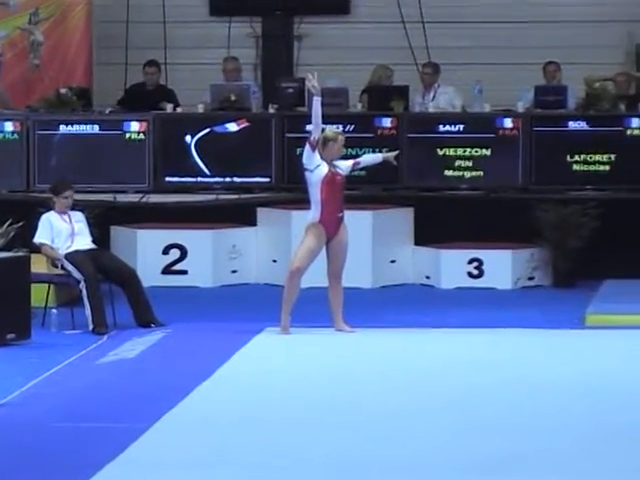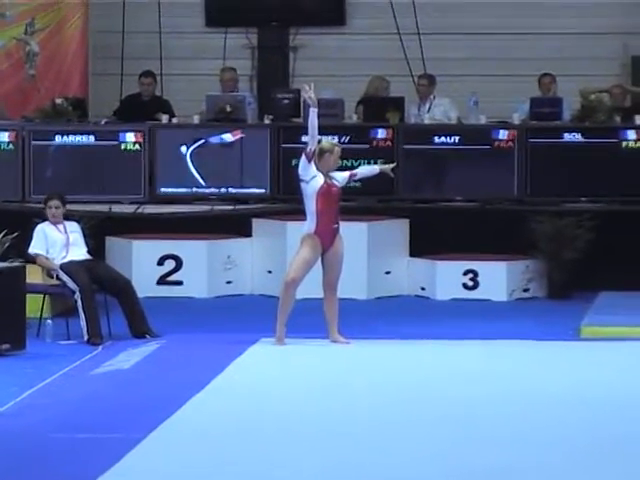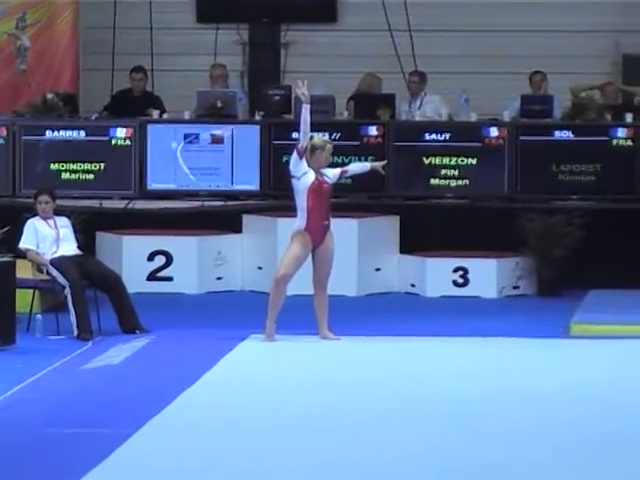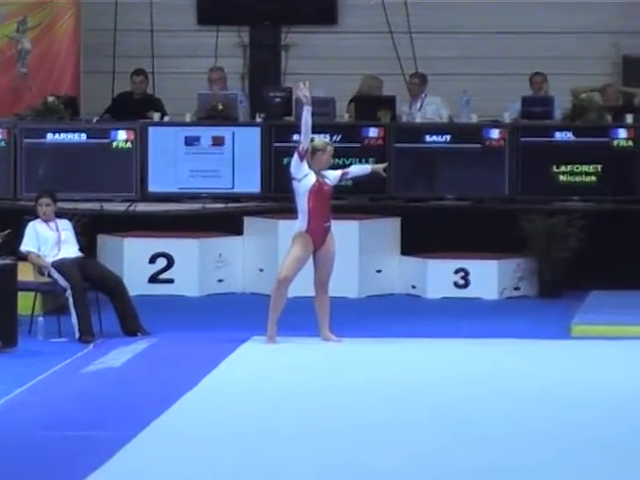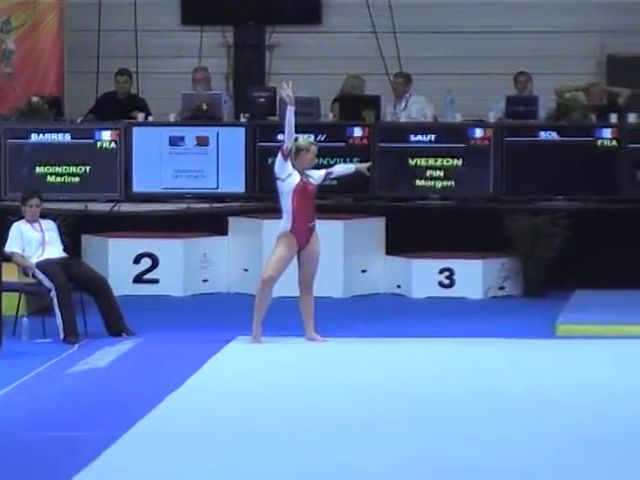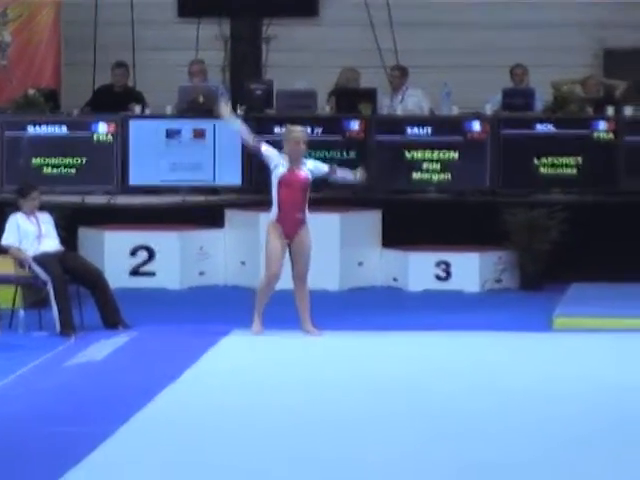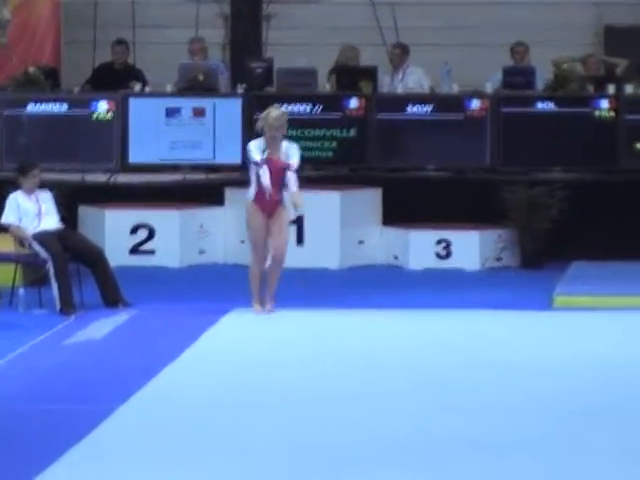
dt=0.4s
person 1, frame 1
left shoulder: (340, 166)
right shoulder: (312, 161)
left elbow: (362, 160)
right elbow: (316, 128)
left wrist: (384, 156)
right wrist: (316, 96)
left hip: (338, 226)
right hip: (318, 226)
left knee: (336, 276)
right knee: (296, 269)
left ankle: (339, 322)
right ankle: (285, 320)
person 1, frame 2
left shoulder: (336, 178)
right shoulder: (308, 171)
left elbow: (359, 172)
right elbow: (312, 139)
left wrist: (381, 168)
right wrist: (313, 107)
left hip: (334, 238)
right hip: (313, 237)
left knee: (331, 287)
right knee: (291, 280)
left ankle: (334, 333)
right ankle: (280, 331)
person 1, frame 3
left shoulder: (327, 174)
right shoulder: (299, 168)
left elbow: (350, 169)
right elbow: (303, 136)
left wrist: (373, 165)
right wrist: (306, 104)
left hip: (325, 234)
right hip: (304, 234)
left knee: (321, 283)
right knee: (281, 276)
left ankle: (324, 330)
right ankle: (270, 327)
person 1, frame 4
left shoulder: (328, 176)
right shoulder: (300, 170)
left elbow: (350, 171)
right elbow: (305, 138)
left wrist: (373, 168)
right wrist: (307, 106)
left hip: (325, 236)
right hip: (305, 235)
left knee: (322, 284)
right knee: (283, 278)
left ankle: (325, 331)
right ankle: (271, 329)
person 1, frame 5
left shoulder: (312, 176)
right shoulder: (284, 169)
left elbow: (334, 170)
right elbow: (288, 138)
left wrist: (358, 167)
right wrist: (290, 106)
left hip: (310, 236)
right hip: (289, 235)
left knee: (307, 285)
right knee: (268, 278)
left ankle: (310, 331)
right ankle: (256, 328)
person 1, frame 6
left shoulder: (310, 166)
right shoulder: (276, 159)
left elbow: (333, 172)
right elbow: (252, 141)
left wrist: (354, 176)
right wrist: (231, 118)
left hip: (300, 228)
right hip: (278, 225)
left knee: (301, 277)
right knee: (272, 275)
left ankle: (306, 323)
right ankle: (257, 318)
person 1, frame 7
left shoulder: (290, 148)
right shoulder: (255, 145)
left elbow: (291, 173)
right elbow: (259, 165)
left wrist: (295, 196)
right wrist: (266, 185)
left hip: (278, 207)
right hip: (257, 206)
left knee: (279, 255)
right knee: (259, 256)
left ankle: (269, 298)
right ankle: (257, 300)
person 2, frame 1
left shoulder: (79, 215)
right shoulder: (47, 218)
right elbow: (45, 248)
left wrist: (95, 250)
right wrist: (62, 259)
left hip: (92, 251)
right hip: (71, 254)
left knee: (128, 273)
right knee: (90, 276)
left ankle: (145, 318)
right ankle: (98, 324)
person 2, frame 2
left shoulder: (74, 226)
right shoulder: (42, 229)
right elbow: (40, 259)
right wrist: (57, 269)
left hip: (88, 261)
right hip: (66, 265)
left knee: (123, 283)
right knee: (85, 286)
left ankle: (140, 328)
right ankle: (92, 334)
person 2, frame 3
left shoulder: (64, 221)
right shoulder: (32, 224)
right elbow: (30, 254)
left wrist: (80, 255)
right wrist: (48, 264)
left hip: (78, 257)
right hip: (56, 260)
left knee: (113, 279)
right knee: (75, 282)
left ankle: (130, 324)
right ankle: (83, 330)
person 2, frame 4
left shoulder: (66, 223)
right shoulder: (33, 226)
right elbow: (31, 256)
left wrist: (82, 258)
right wrist: (48, 266)
left hip: (79, 259)
right hip: (58, 263)
left knee: (115, 281)
right knee: (76, 284)
left ankle: (132, 326)
right ankle: (84, 332)
person 2, frame 5
left shoulder: (50, 224)
right shoulder: (18, 227)
right elbow: (15, 256)
left wrist: (66, 259)
right wrist: (32, 267)
left hip: (63, 260)
right hip: (42, 263)
left knee: (99, 282)
right knee: (61, 284)
left ankle: (117, 327)
right ankle: (69, 333)
person 2, frame 6
left shoulder: (46, 217)
right shoulder: (15, 220)
left wrist: (61, 250)
right wrist: (29, 260)
left hip: (59, 253)
right hip: (39, 257)
left knee: (95, 274)
right knee: (57, 277)
left ankle: (113, 319)
right ankle: (65, 326)
person 2, frame 7
left shoulder: (46, 195)
right shoulder: (15, 198)
left wrist: (62, 228)
right wrist: (29, 238)
left hip: (60, 231)
right hip: (39, 235)
left knee: (95, 253)
right knee: (57, 255)
left ankle: (113, 298)
right ankle: (65, 304)
